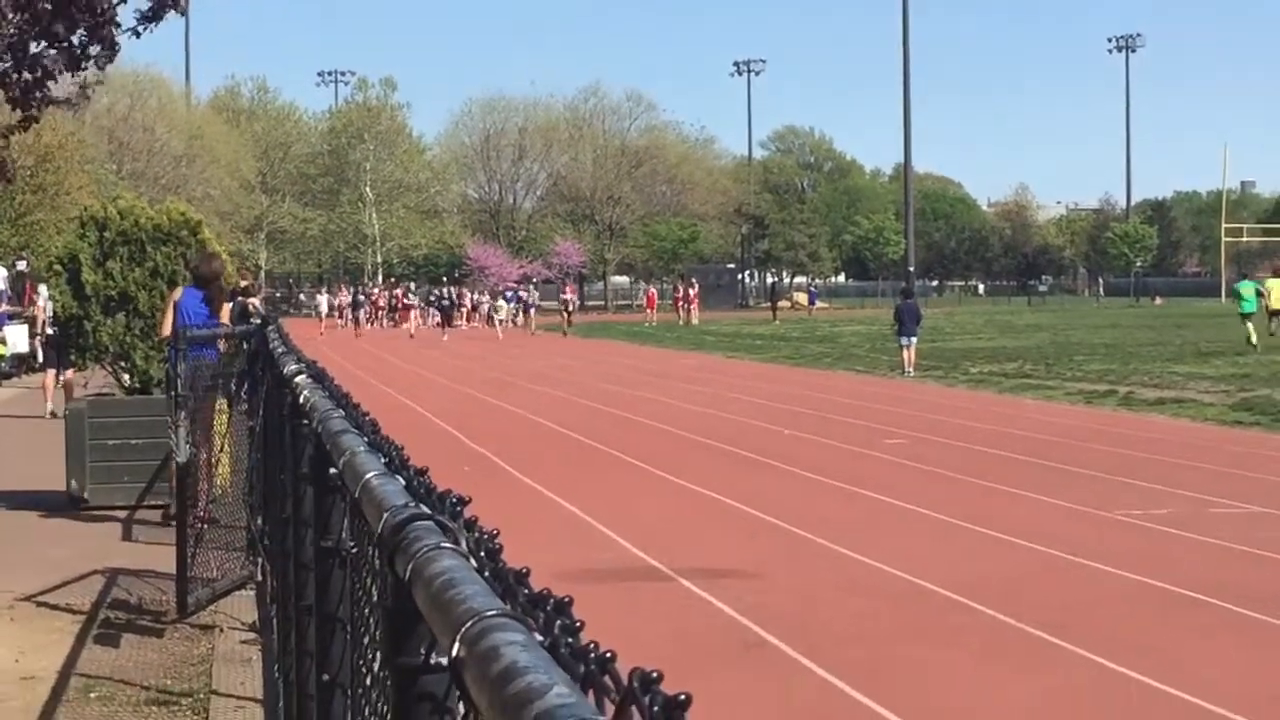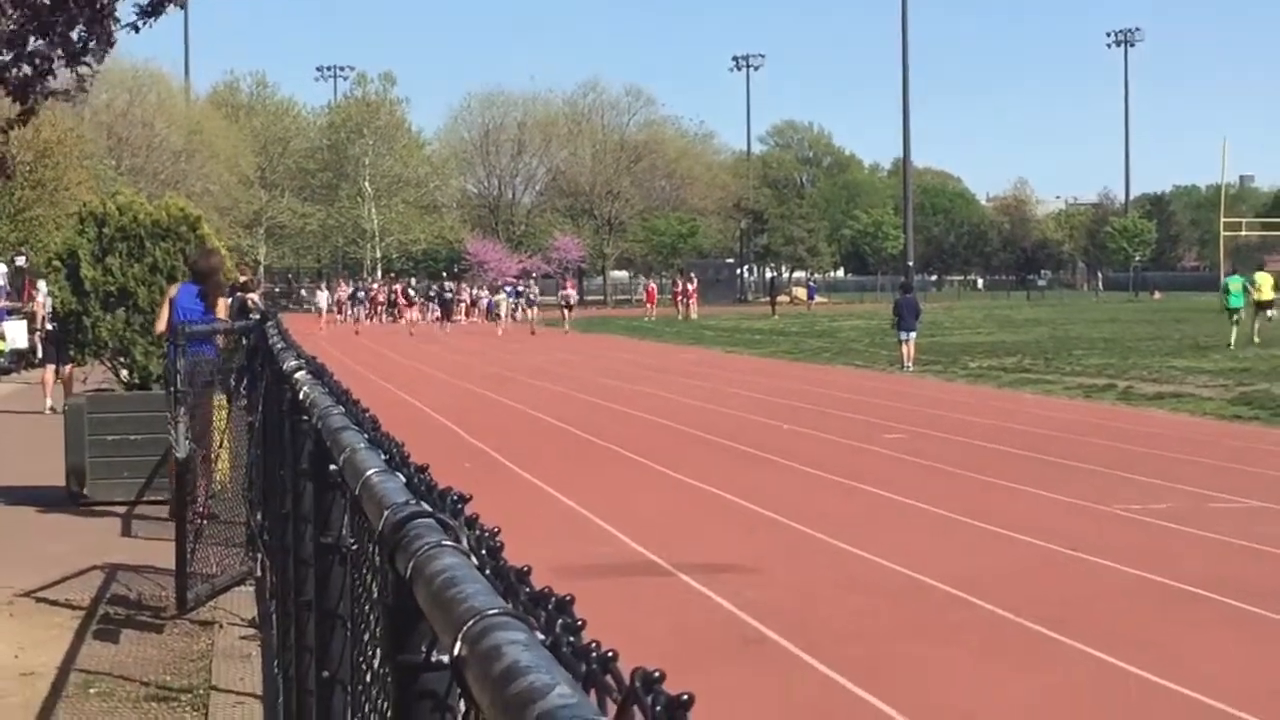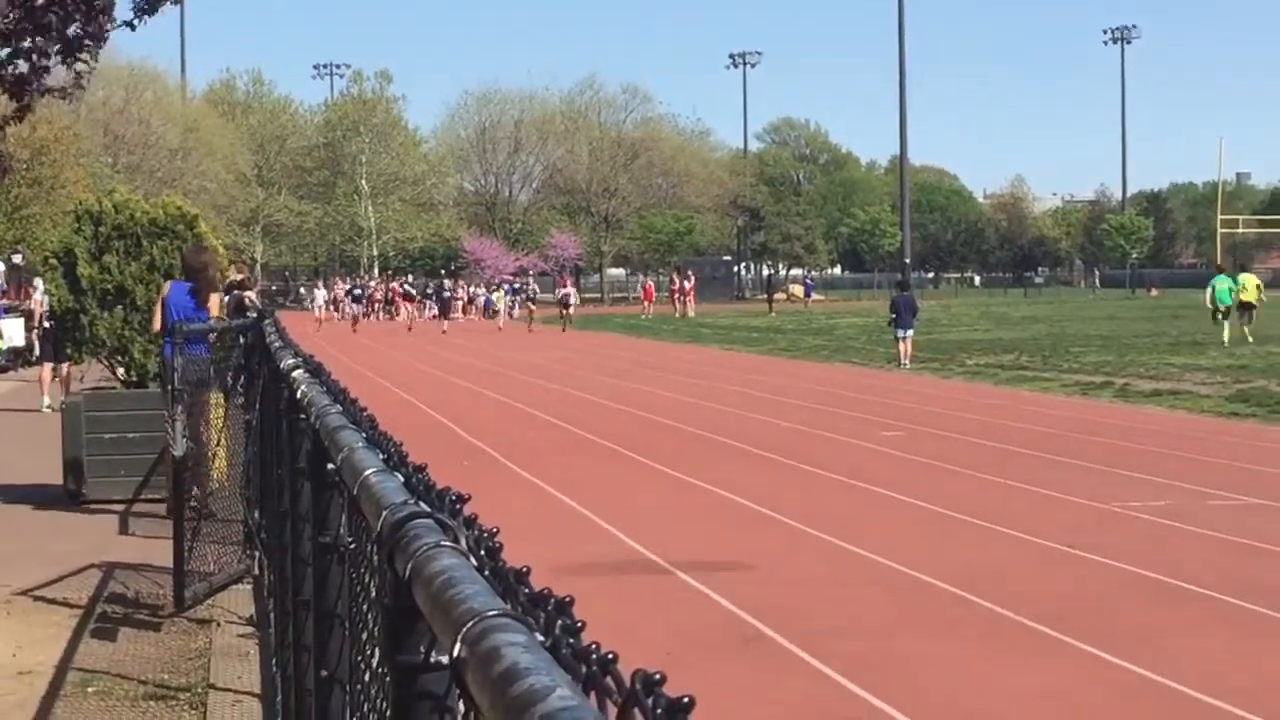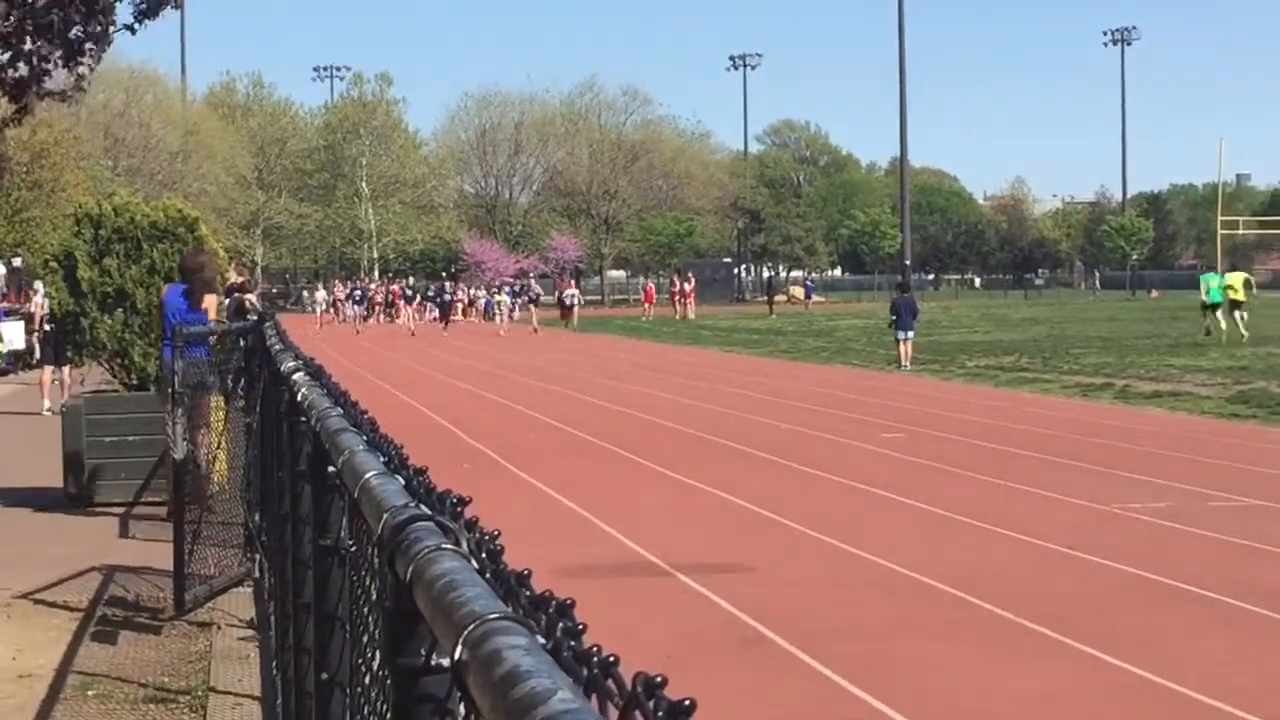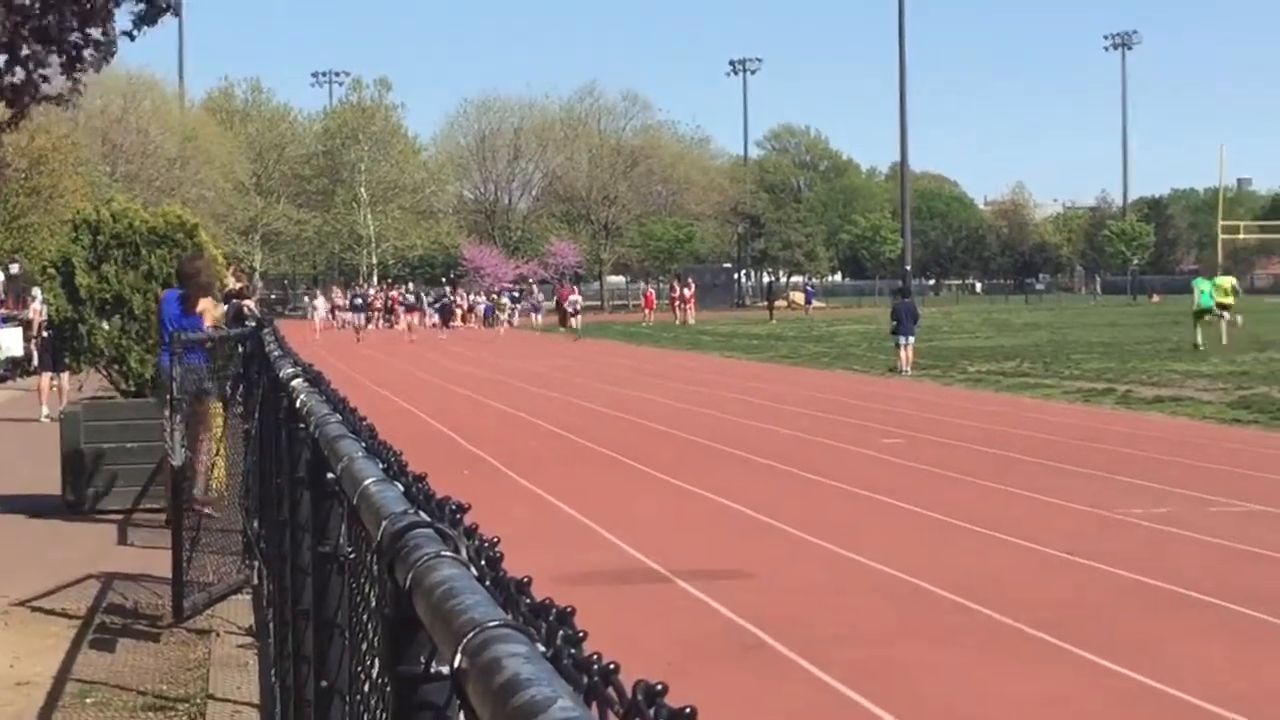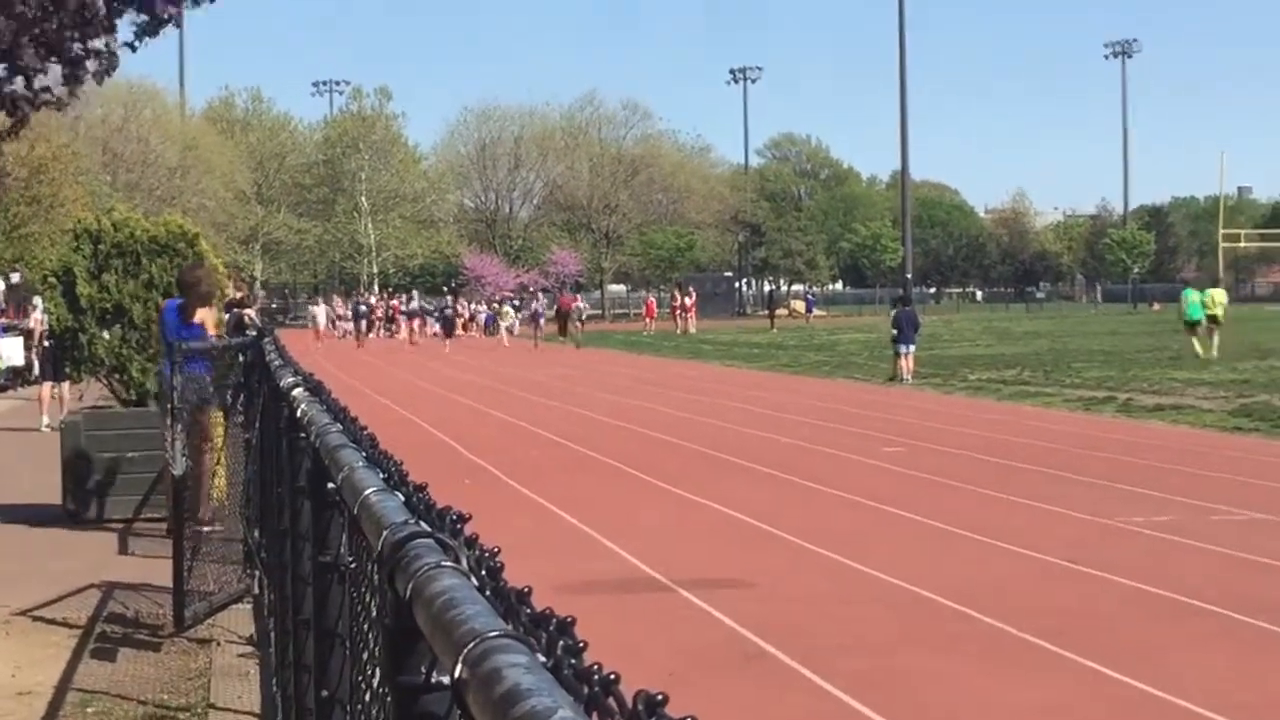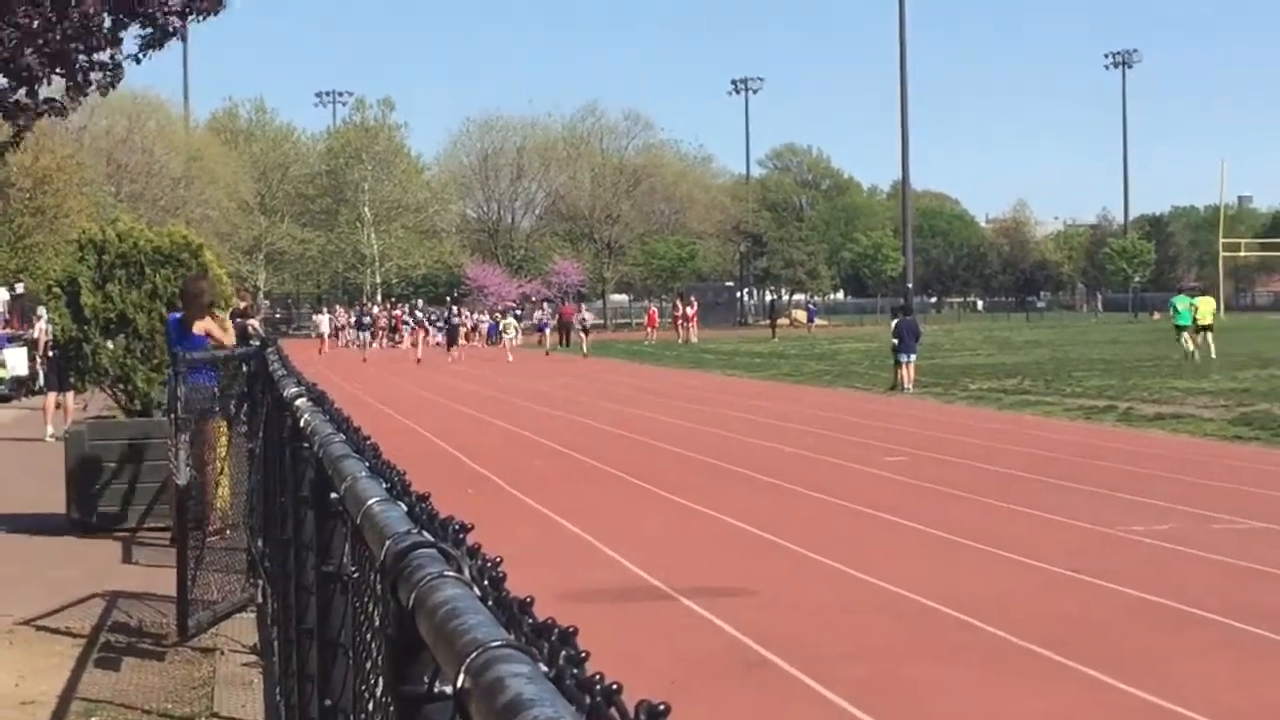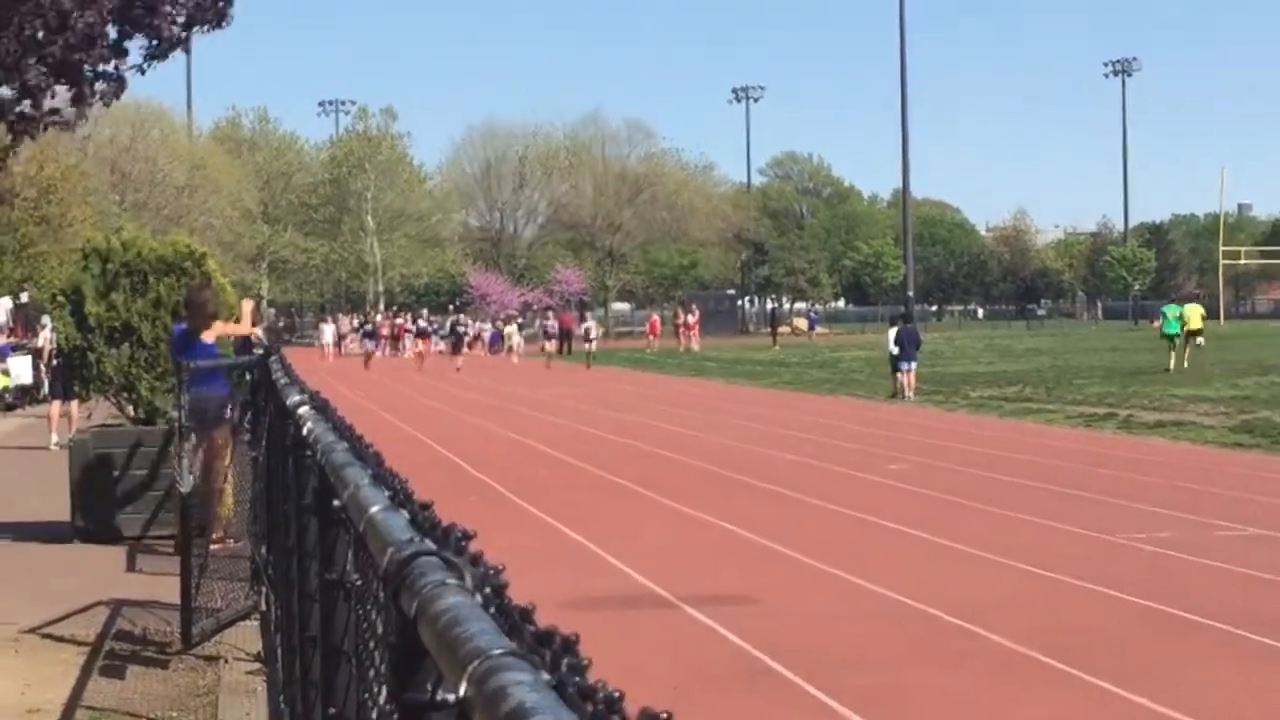
dt=0.1s
person 1, frame 1
left shoulder: (179, 294)
right shoulder: (221, 303)
left elbow: (165, 333)
right elbow: (222, 343)
left hip: (182, 366)
right hip: (210, 367)
right knee: (205, 438)
right ankle: (201, 506)
person 1, frame 2
left shoulder: (175, 290)
right shoulder: (217, 298)
left elbow: (160, 329)
left hip: (178, 362)
right hip: (206, 363)
right knee: (204, 434)
right ankle: (201, 501)
person 1, frame 3
left shoulder: (168, 287)
right shoulder: (210, 295)
left elbow: (156, 328)
right elbow: (212, 335)
left hip: (172, 360)
right hip: (199, 361)
left knee: (175, 429)
right knee: (199, 430)
left ankle: (175, 499)
right ankle: (199, 496)
person 1, frame 4
left shoulder: (167, 291)
right shoulder: (208, 297)
left elbow: (162, 328)
right elbow: (210, 336)
left hip: (170, 363)
right hip: (197, 364)
left knee: (175, 431)
right knee: (200, 427)
left ankle: (176, 501)
right ankle: (196, 483)
person 1, frame 5
left shoulder: (165, 297)
right shoulder: (204, 301)
right wrist: (215, 315)
left hip: (168, 369)
right hip: (196, 369)
left knee: (173, 438)
right knee: (200, 434)
left ankle: (175, 506)
right ankle: (197, 492)
person 1, frame 6
left shoulder: (168, 307)
right shoulder: (203, 311)
right wrist: (214, 320)
left hip: (171, 379)
right hip: (198, 379)
left knee: (174, 449)
right knee: (202, 448)
left ankle: (176, 516)
right ankle: (203, 514)
person 1, frame 7
left shoulder: (172, 320)
right shoulder: (204, 321)
right elbow: (230, 343)
right wrist: (227, 326)
left hip: (180, 389)
right hip: (204, 389)
right knee: (207, 459)
right ankle: (210, 524)
person 1, frame 8
left shoulder: (178, 331)
right shoulder: (213, 328)
left elbow: (179, 366)
right elbow: (248, 330)
right wrist: (246, 309)
left hip: (190, 399)
right hip: (215, 399)
right knee: (216, 467)
right ankle: (215, 531)
